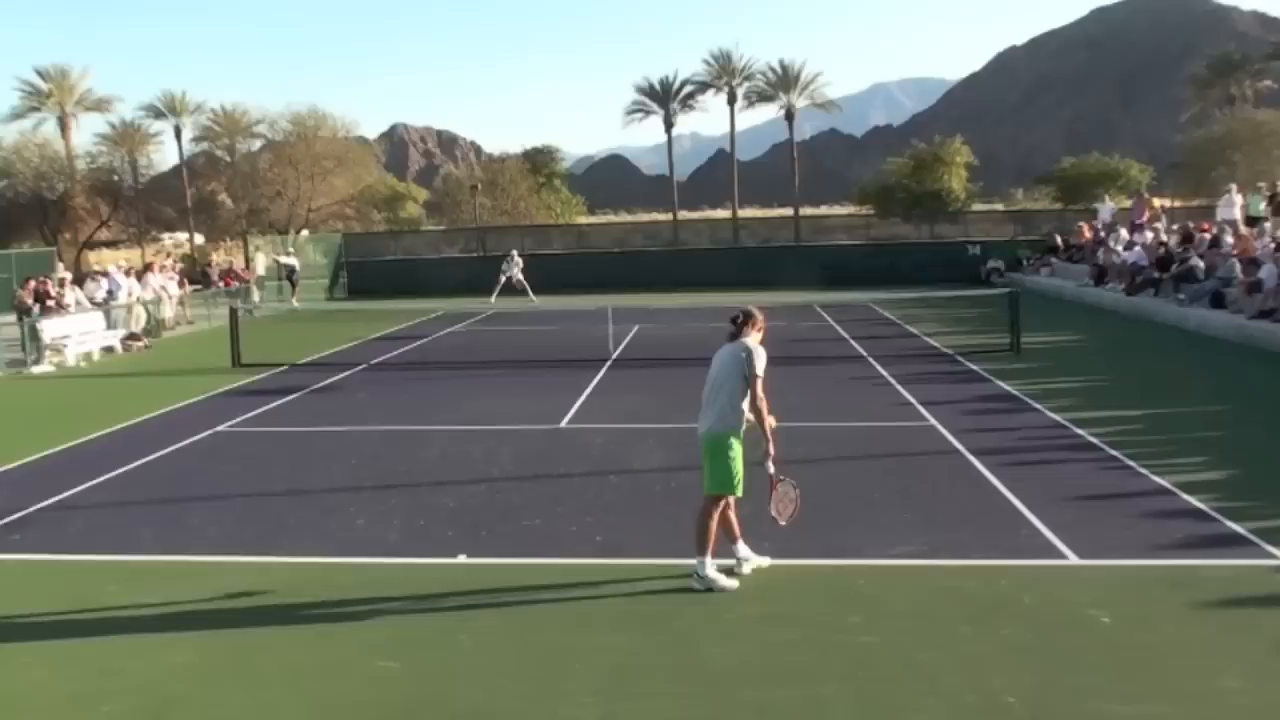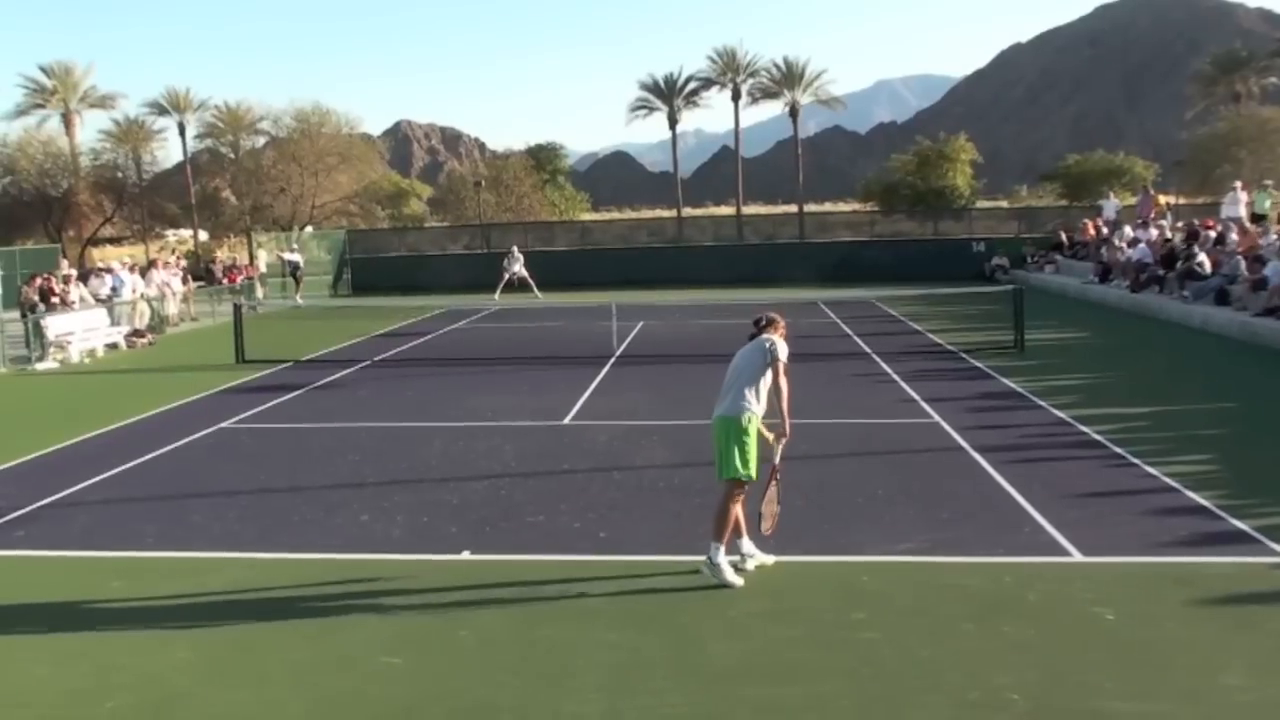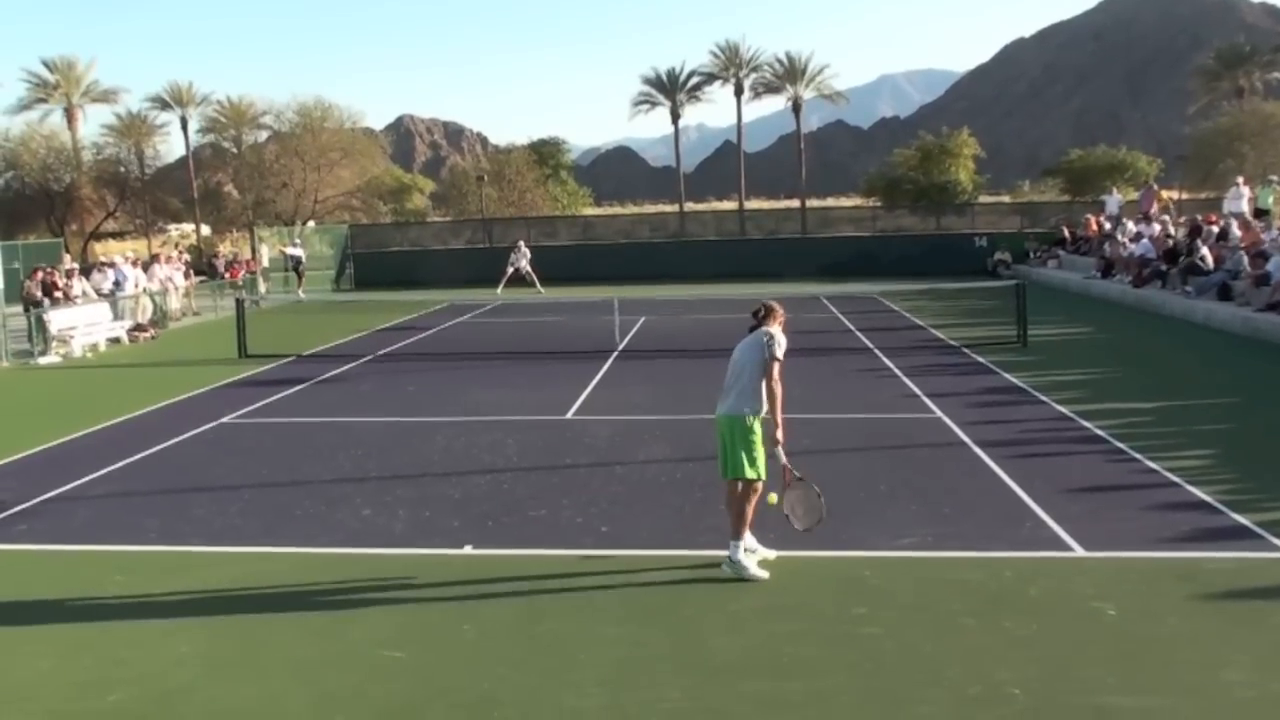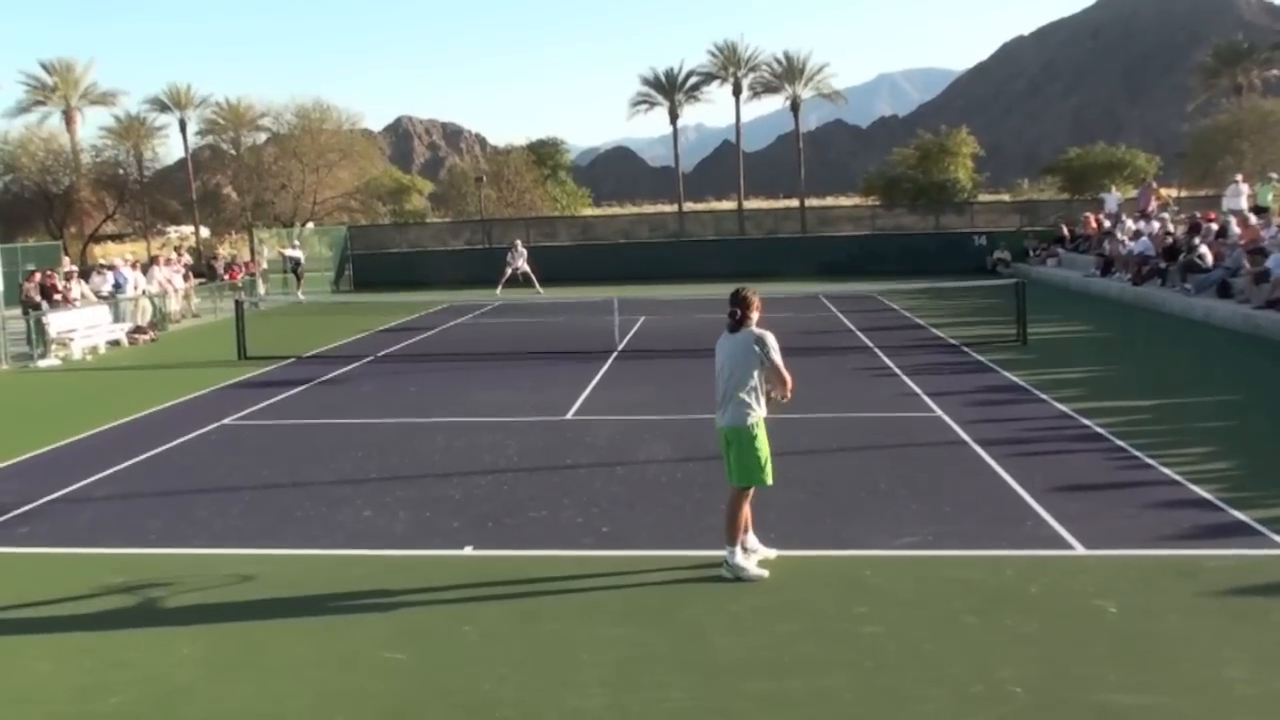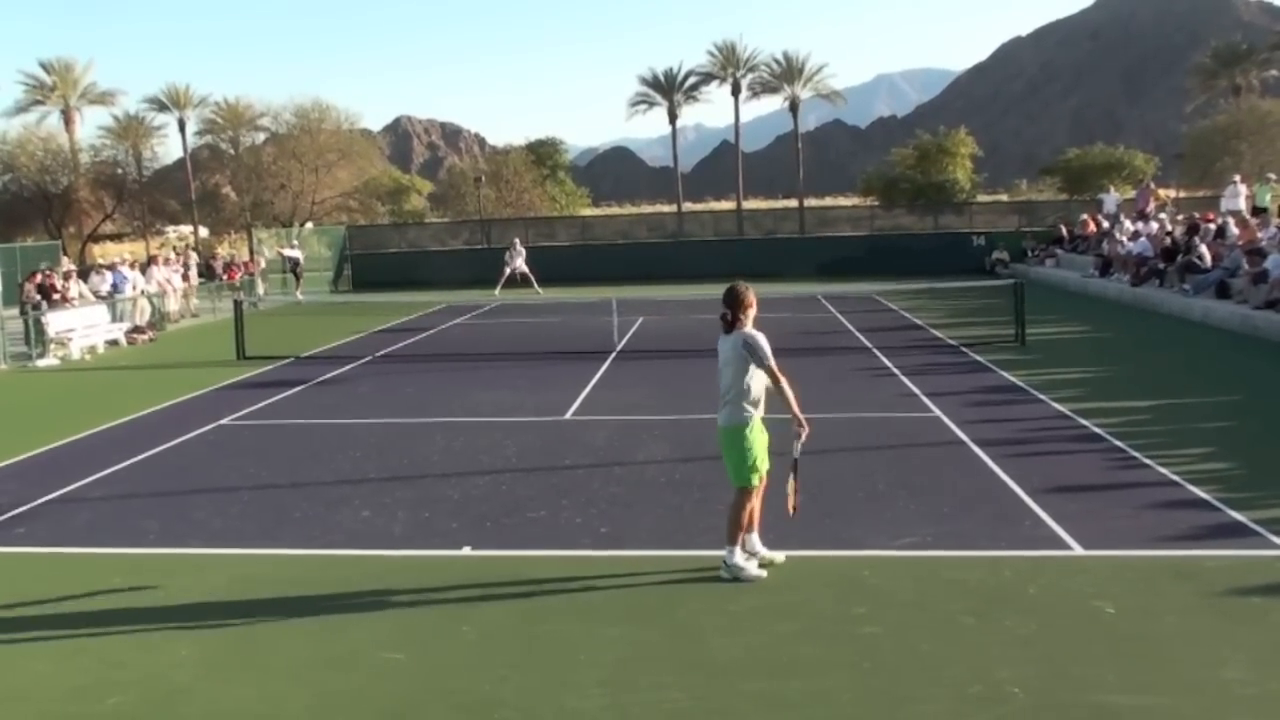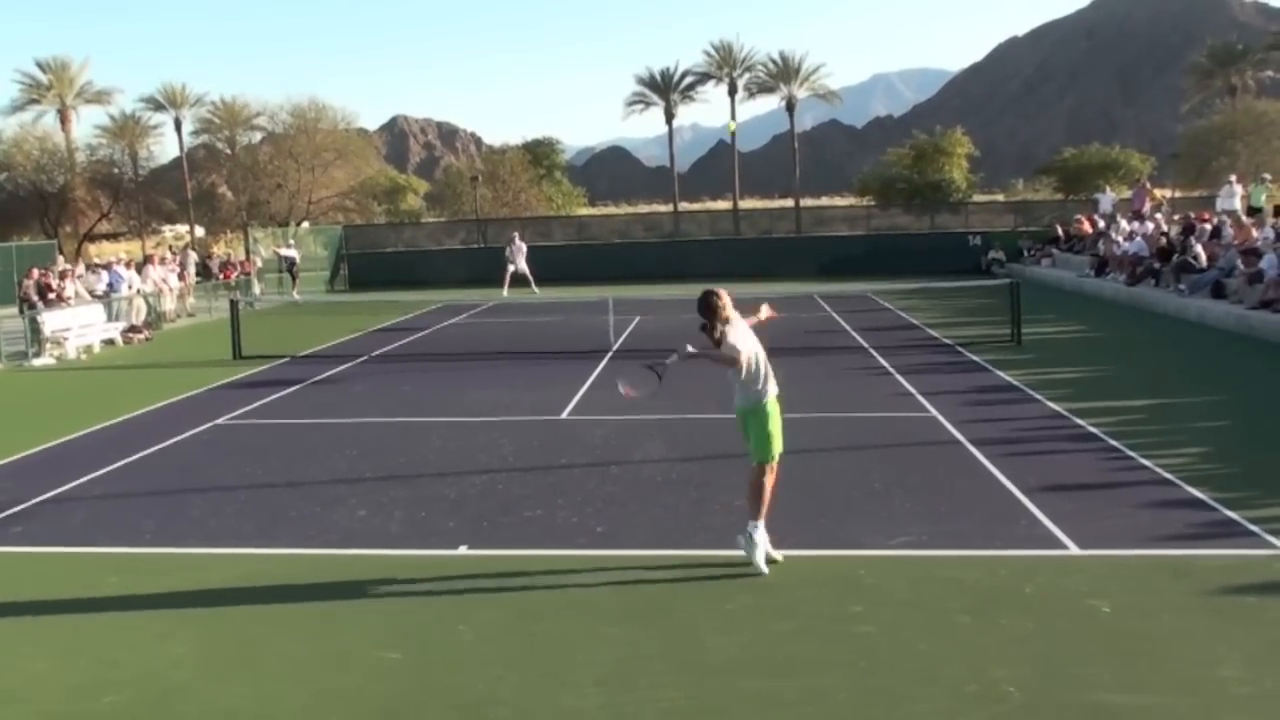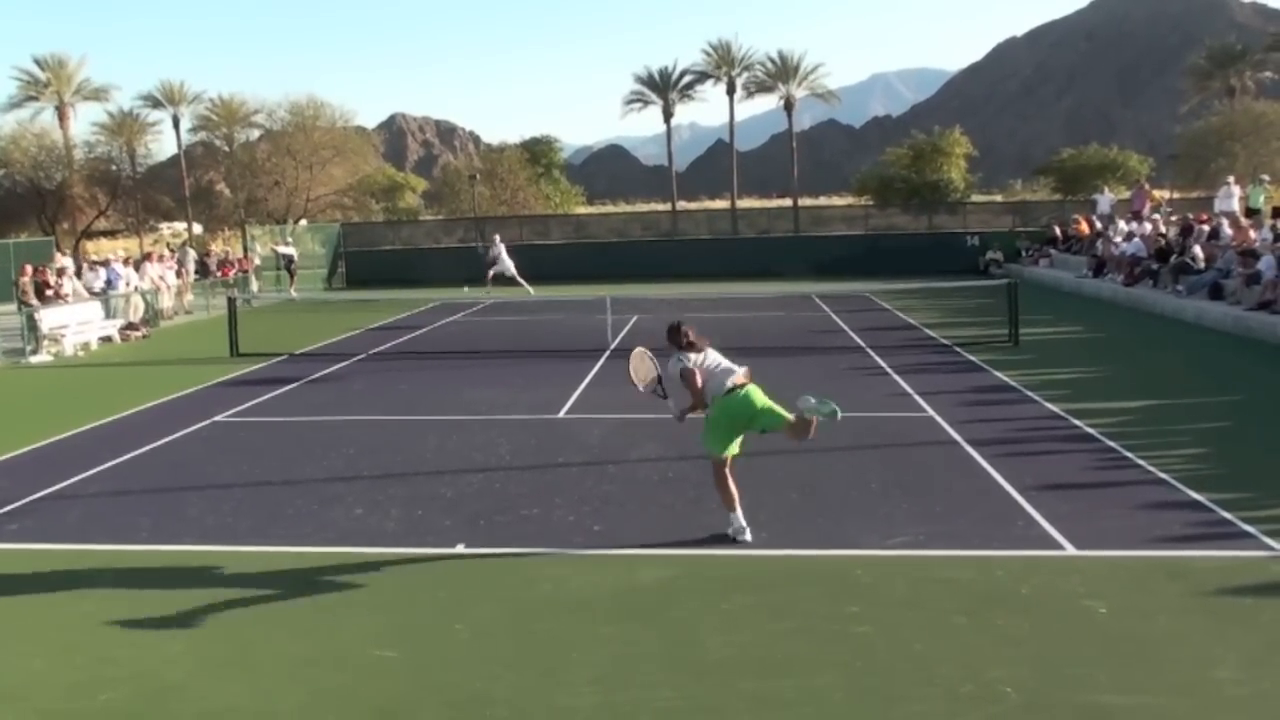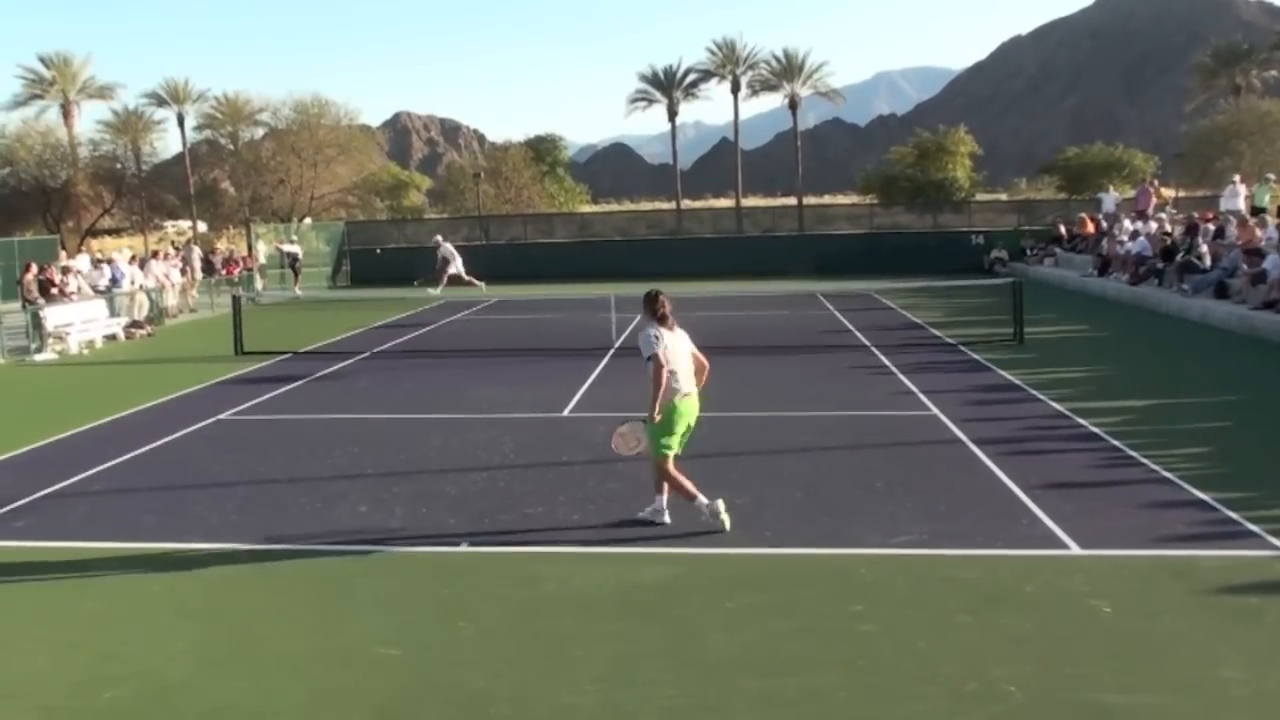
dt=0.5s
person 1, frame 1
left shoulder: (724, 351)
right shoulder: (753, 350)
right elbow: (757, 398)
left wrist: (759, 419)
right wrist: (768, 439)
left hip: (710, 430)
right hip: (724, 433)
left knee: (726, 496)
right knee: (715, 499)
left ankle: (743, 554)
right ankle: (703, 570)
person 1, frame 2
left shoulder: (748, 350)
right shoulder: (775, 344)
right elbow: (779, 380)
left wrist: (766, 434)
right wrist: (785, 420)
left hip: (722, 418)
right hip: (738, 419)
left knee: (735, 487)
right knee: (735, 488)
left ankle: (747, 551)
right ankle: (715, 558)
person 1, frame 3
left shoulder: (745, 343)
right shoulder: (774, 337)
right elbow: (772, 381)
left wrist: (767, 423)
right wrist: (778, 425)
left hip: (725, 415)
right hip: (744, 416)
left knee: (735, 484)
right knee: (752, 485)
left ankle: (747, 545)
right ankle: (735, 556)
person 1, frame 4
left shoulder: (723, 340)
right shoulder: (761, 338)
right elbow: (784, 380)
right wrist: (784, 392)
left hip: (726, 421)
right hip: (746, 422)
left knee: (743, 489)
right knee: (742, 491)
left ankle: (749, 545)
right ankle: (733, 559)
person 1, frame 5
left shoulder: (730, 336)
right shoulder: (753, 339)
right elbow: (778, 379)
right wrist: (797, 416)
left hip: (745, 420)
right hip: (740, 424)
left knee: (756, 486)
right knee: (745, 491)
left ankle: (752, 547)
right ankle: (732, 560)
person 1, frame 6
left shoulder: (731, 323)
right shoulder: (726, 337)
right elbow: (737, 358)
left wrist: (757, 317)
left hip: (759, 402)
right hip: (759, 405)
left knee: (768, 469)
right knee: (765, 470)
left ankle: (757, 540)
right ankle: (756, 537)
person 1, frame 7
left shoulder: (676, 363)
right shoulder: (709, 353)
left elbow: (695, 382)
left wrist: (699, 403)
right wrist: (689, 408)
left hip: (726, 406)
right hip: (751, 394)
left knee: (720, 468)
right knee: (801, 432)
left ankle: (739, 526)
right ankle: (808, 409)
person 1, frame 8
left shoulder: (649, 335)
right shoulder: (680, 333)
left elbow: (660, 367)
right elbow: (703, 365)
left wrist: (654, 407)
left hip: (672, 405)
right hip: (690, 402)
left knee: (663, 467)
right knee: (662, 457)
left ankle: (708, 506)
right ankle: (660, 508)
